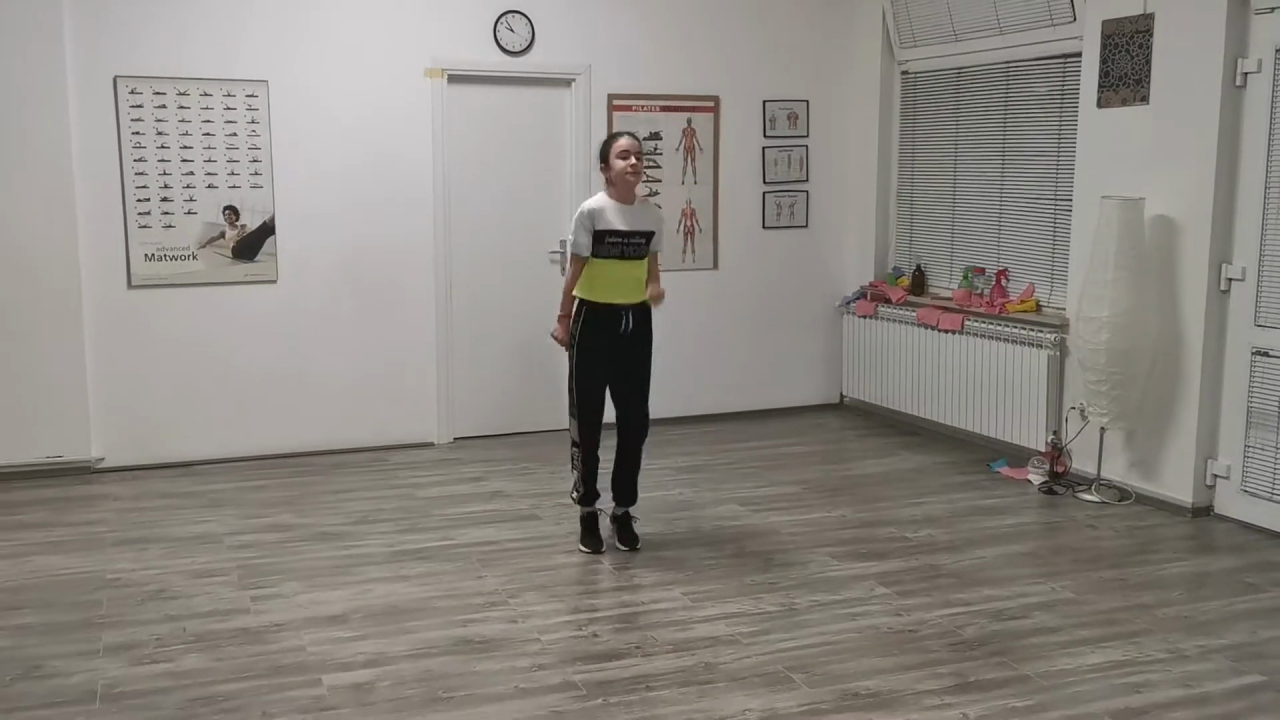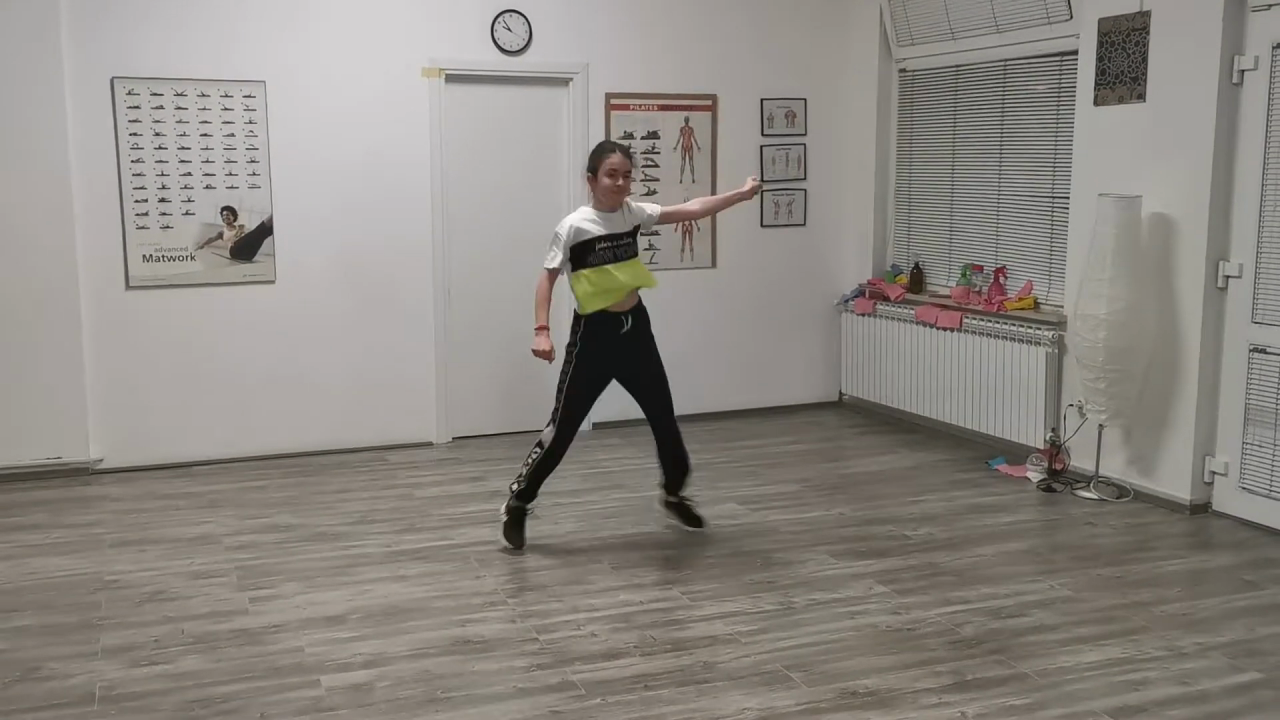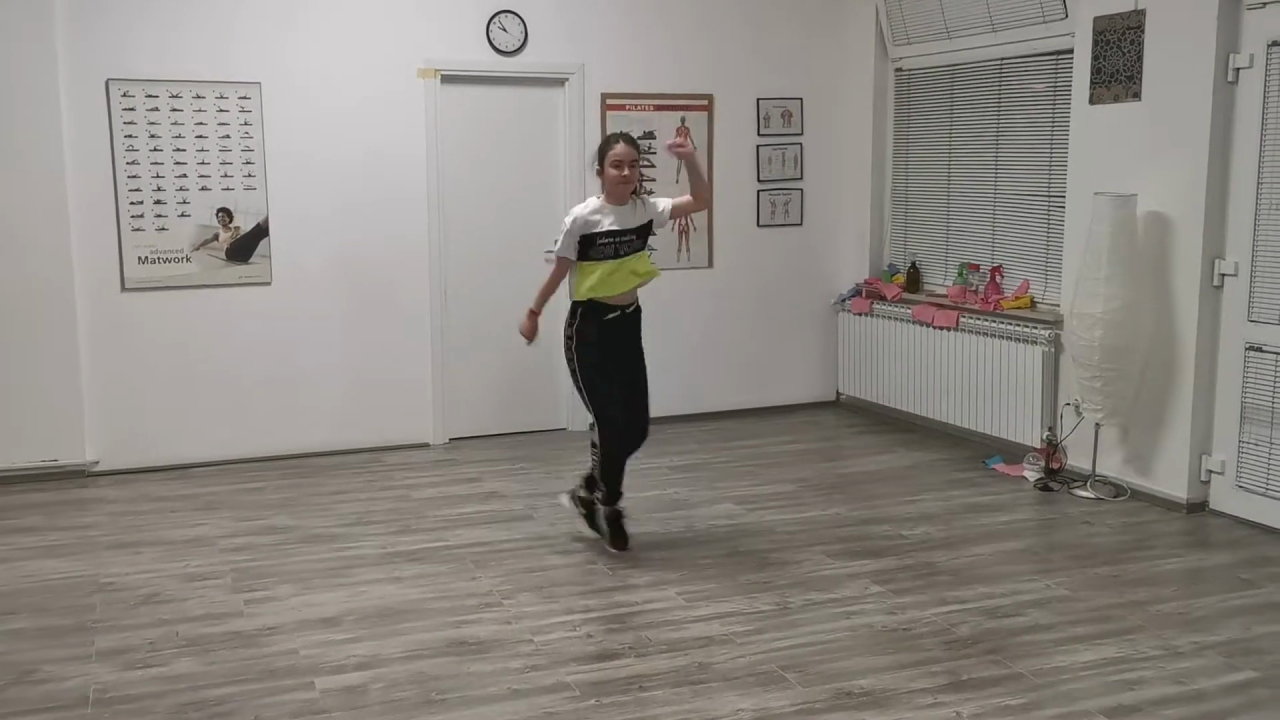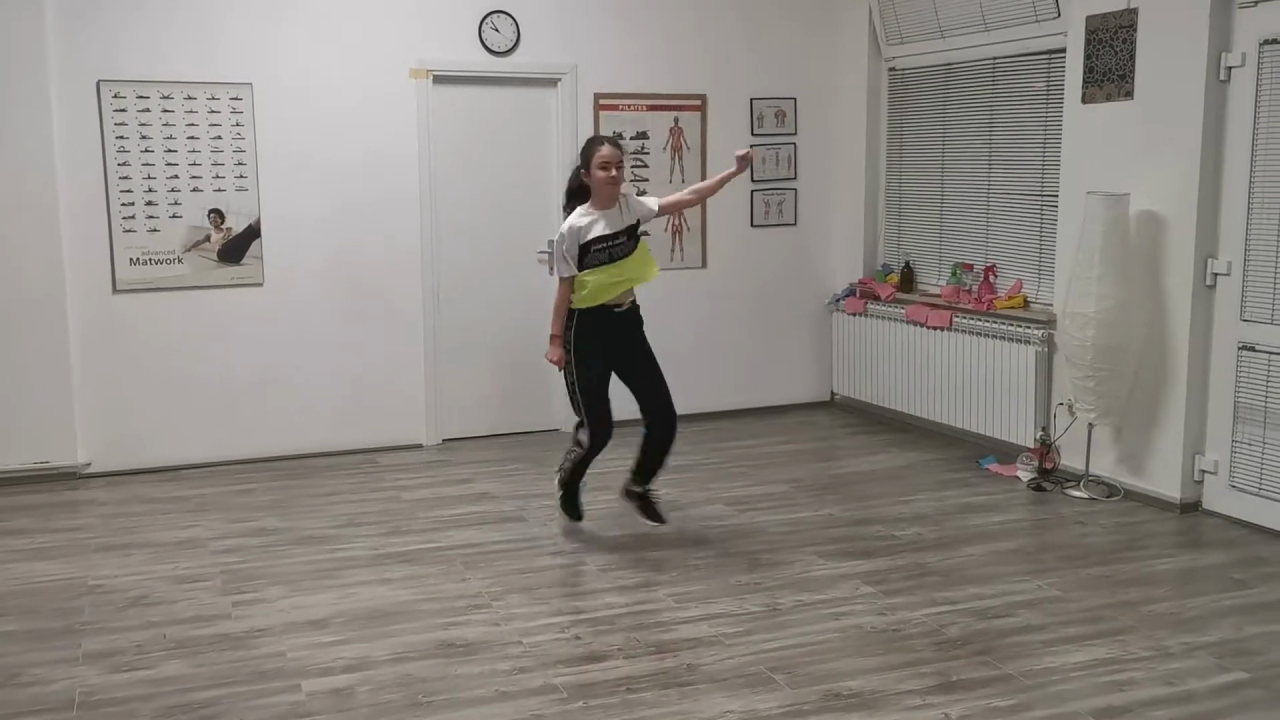
dt=0.4s
person 1, frame 1
left shoulder: (652, 214)
right shoulder: (592, 211)
right elbow: (576, 269)
left wrist: (655, 289)
right wrist: (563, 319)
left hip: (636, 322)
right hip: (595, 322)
left knee: (635, 422)
right knee: (586, 421)
left ankle: (623, 510)
right ankle: (587, 512)
person 1, frame 2
left shoulder: (633, 212)
right shoulder: (573, 227)
left elbow: (691, 211)
right elbow: (546, 278)
left wrist: (740, 194)
right wrist: (541, 329)
left hip: (636, 330)
right hip: (592, 337)
left knee: (664, 421)
right knee: (561, 428)
left ankle: (674, 495)
right ankle: (518, 504)
person 1, frame 3
left shoulder: (647, 208)
right shoulder: (582, 216)
left elbow: (701, 201)
right elbow: (560, 268)
left wrist: (691, 160)
right wrist: (533, 312)
left hip: (628, 323)
right hip: (588, 326)
left knee: (632, 424)
right knee: (611, 422)
left ankle: (587, 494)
right ankle: (609, 507)
person 1, frame 4
left shoulder: (634, 207)
right shoulder: (574, 227)
left elbow: (688, 198)
right elbow: (565, 287)
left wrist: (734, 172)
right wrist: (556, 339)
left hip: (628, 322)
right hip: (589, 328)
left knee: (662, 415)
right knee: (597, 428)
left ankle: (639, 487)
right ankle: (568, 483)
